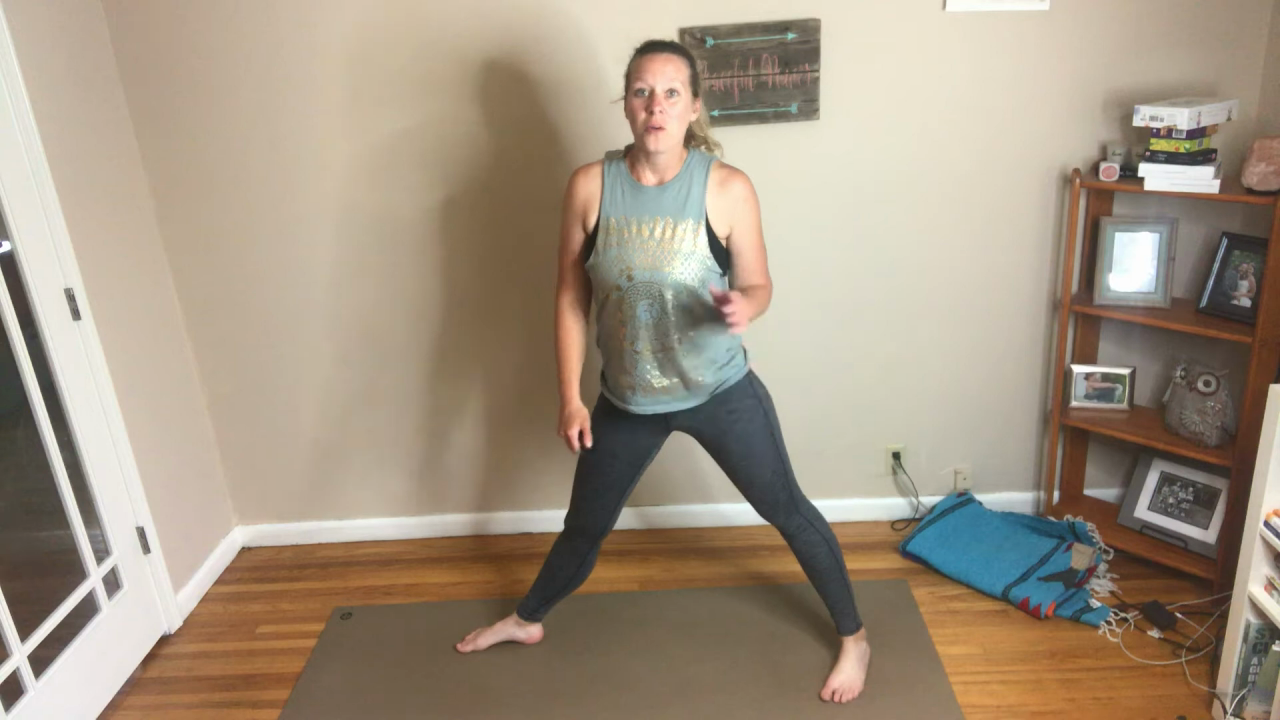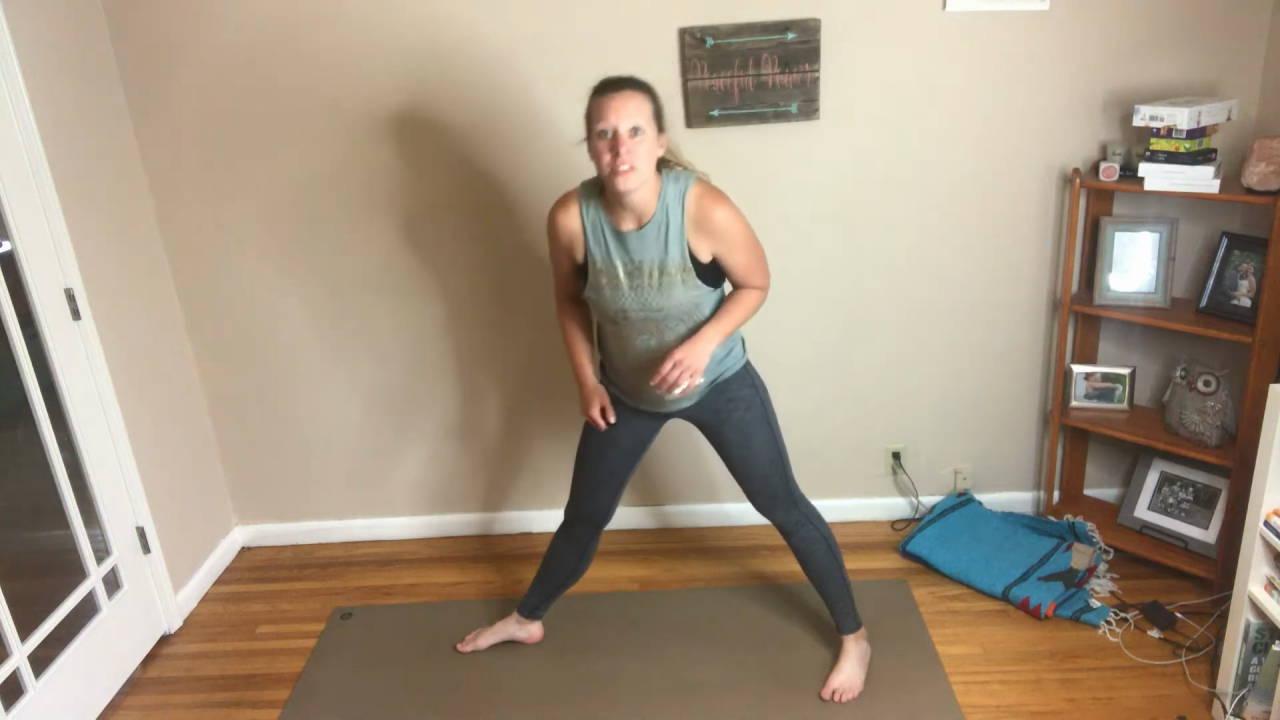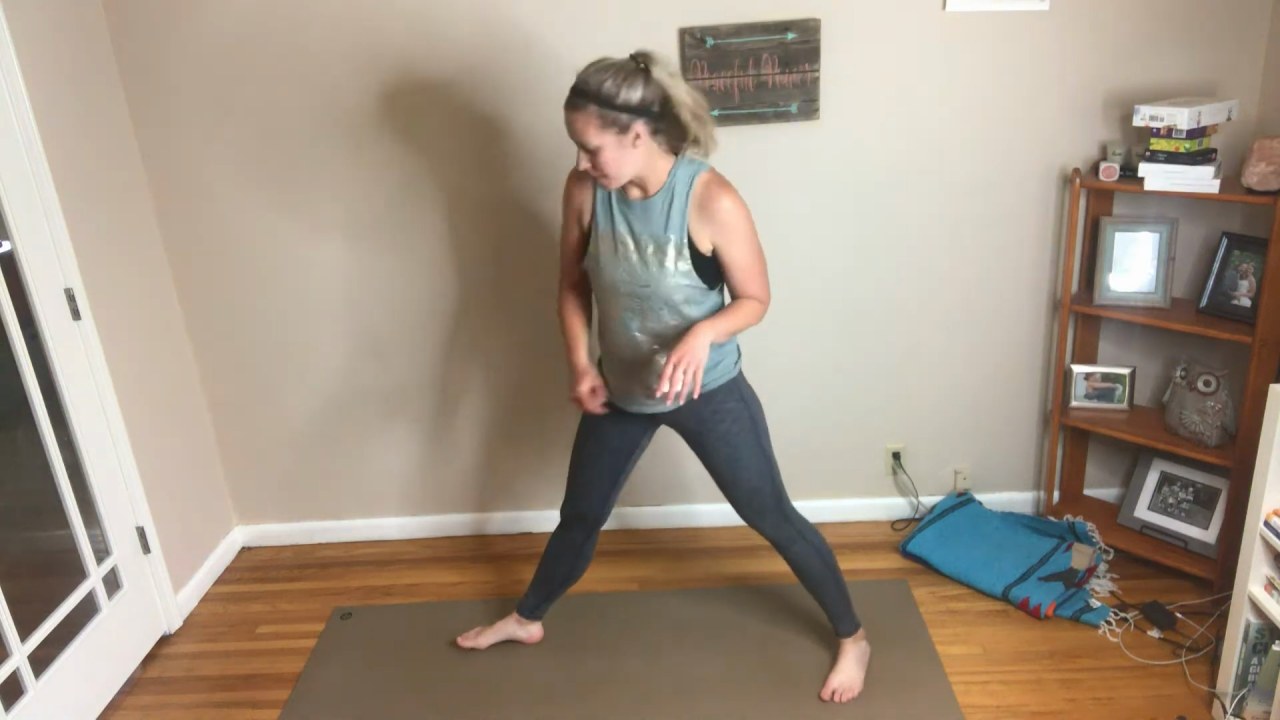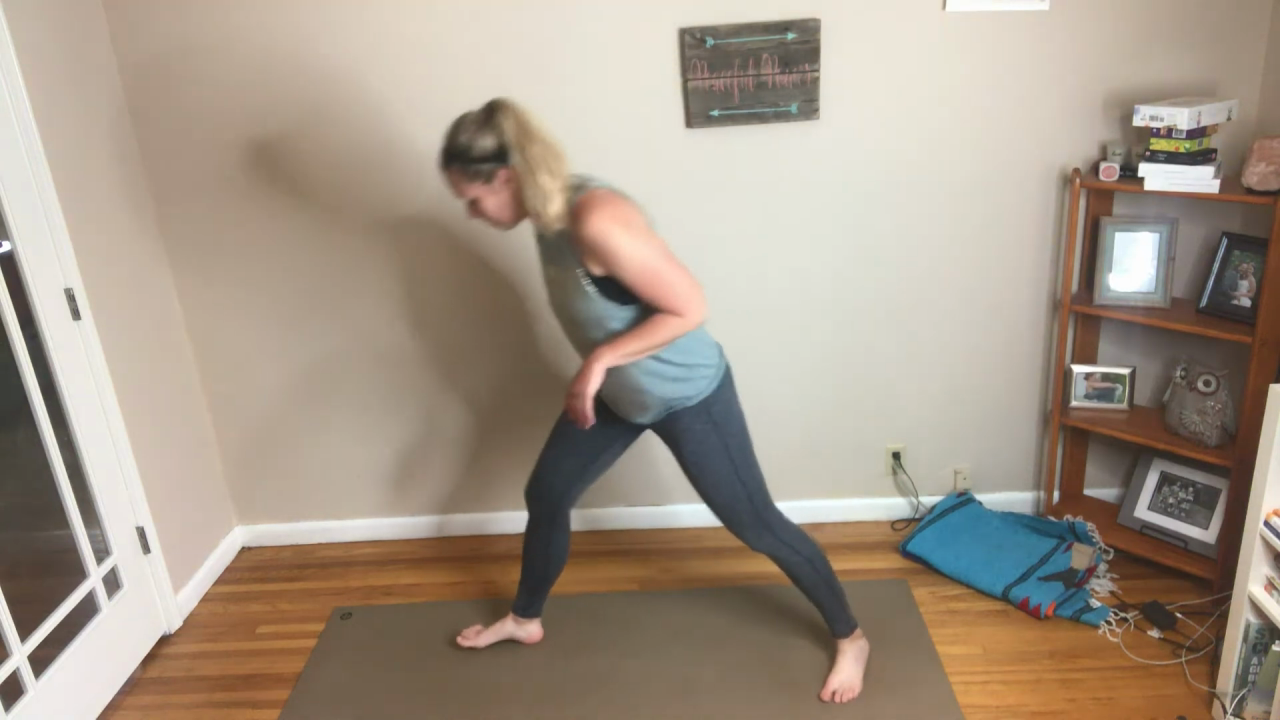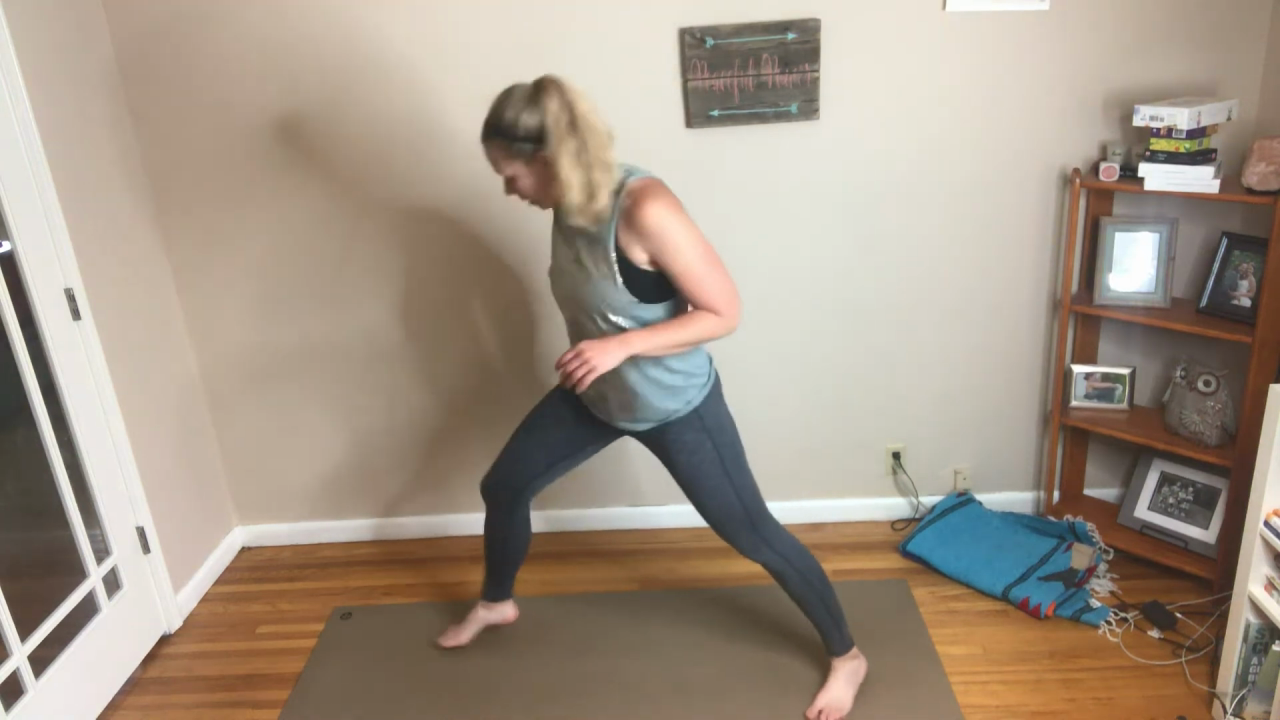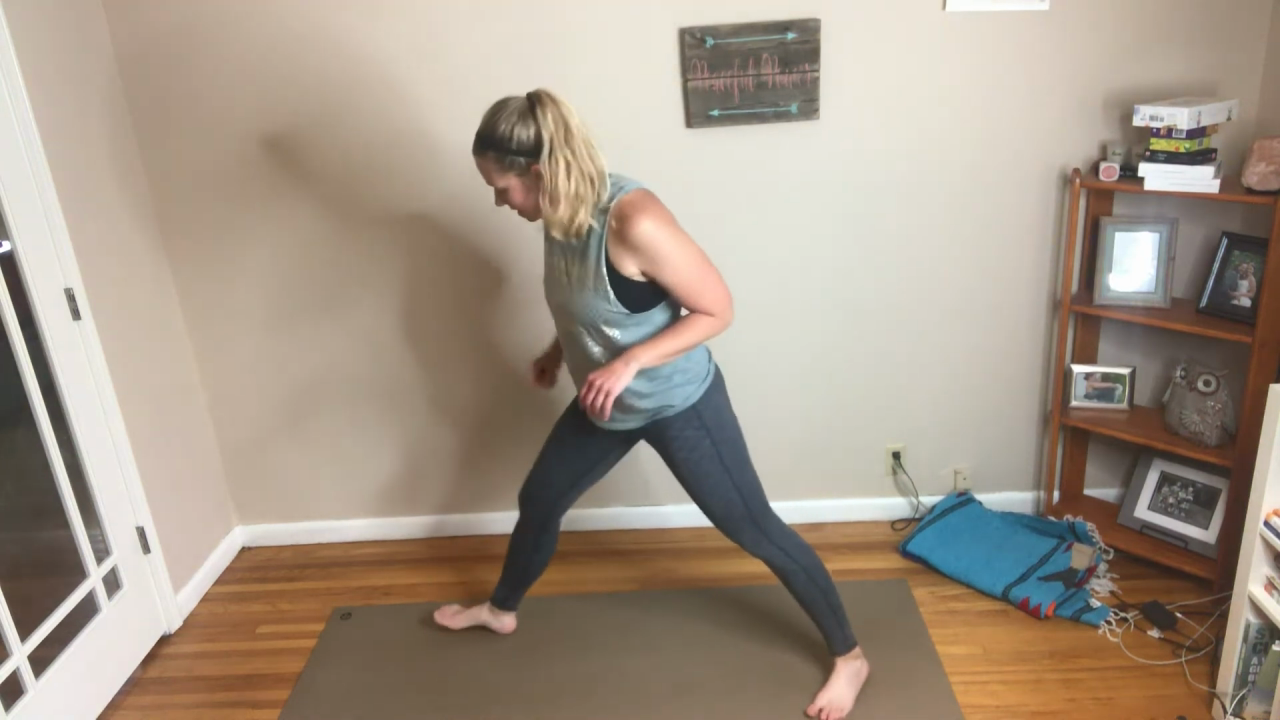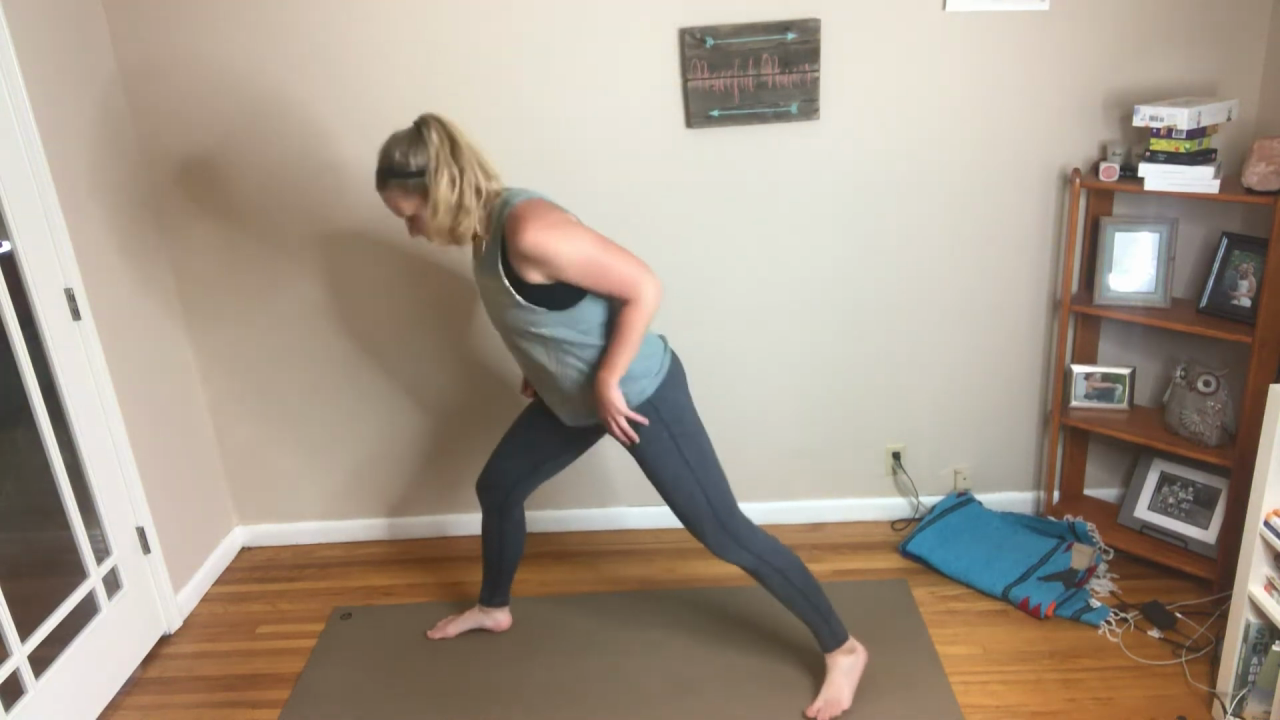
dt=0.7s
person 1, frame 1
left shoulder: (727, 187)
right shoulder: (590, 185)
left elbow: (758, 287)
right elbow: (572, 299)
left wrist: (740, 307)
right wrist: (570, 396)
left hip: (719, 392)
right hip: (627, 398)
left knee: (787, 512)
right knee: (585, 524)
left ankle: (853, 638)
right ankle: (526, 620)
person 1, frame 2
left shoulder: (706, 209)
right shoulder: (570, 217)
left elbow: (755, 284)
left wrist: (704, 342)
right wrist: (587, 380)
left hip: (719, 383)
right hip: (626, 390)
left knee: (785, 507)
right knee: (584, 514)
left ankle: (853, 637)
right ankle: (527, 618)
person 1, frame 3
left shoulder: (711, 199)
right shoulder: (584, 190)
left elbow: (755, 299)
right elbow: (573, 285)
left wrist: (700, 336)
right wrist: (581, 365)
left hip: (709, 391)
right hip: (621, 390)
left knee: (772, 519)
right knee: (580, 514)
left ankle: (851, 639)
right ankle: (526, 619)
person 1, frame 4
left shoulder: (596, 219)
right shoulder: (547, 214)
left elbow: (688, 310)
left wrist: (600, 361)
left hip: (687, 393)
right hip: (616, 393)
left knee: (757, 526)
right knee: (545, 495)
left ankle: (850, 639)
right ankle: (525, 618)
person 1, frame 5
left shoulder: (646, 208)
right shoulder: (569, 200)
left elbow: (723, 313)
left wrist: (622, 346)
right wrist: (594, 352)
left hip: (674, 404)
right hip: (593, 395)
left knee: (754, 535)
right knee: (502, 487)
left ankle: (847, 657)
right ankle: (496, 602)
person 1, frame 6
left shoulder: (634, 219)
right shoulder: (560, 214)
left elbow: (716, 310)
left wrist: (629, 362)
right wrist: (560, 350)
left hip: (679, 404)
right hip: (605, 403)
left knee: (755, 530)
right knee: (538, 500)
left ankle: (848, 657)
right ankle: (501, 610)
person 1, frame 7
left shoulder: (526, 229)
right shoulder: (487, 224)
left elbow: (642, 288)
left wrist: (608, 380)
right wrist: (544, 372)
left hip: (638, 394)
right hip: (573, 396)
left knee: (724, 533)
right knee: (498, 486)
left ankle: (843, 650)
right ankle: (493, 608)
